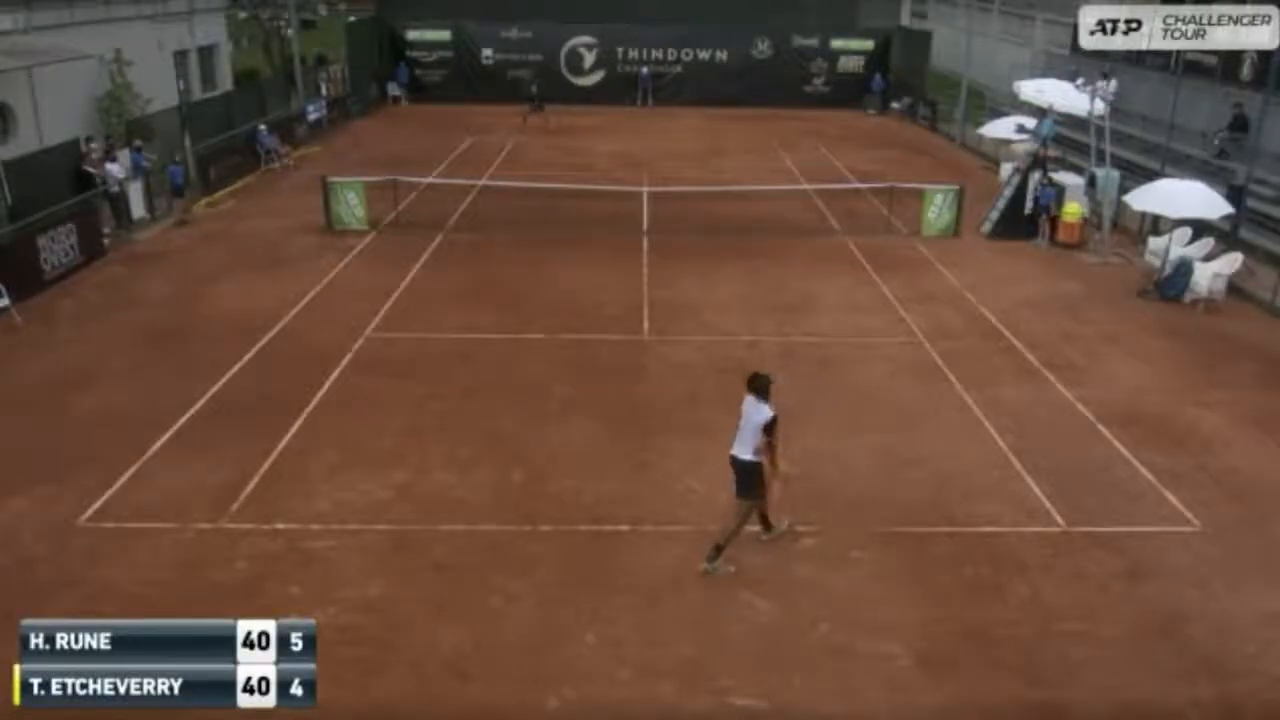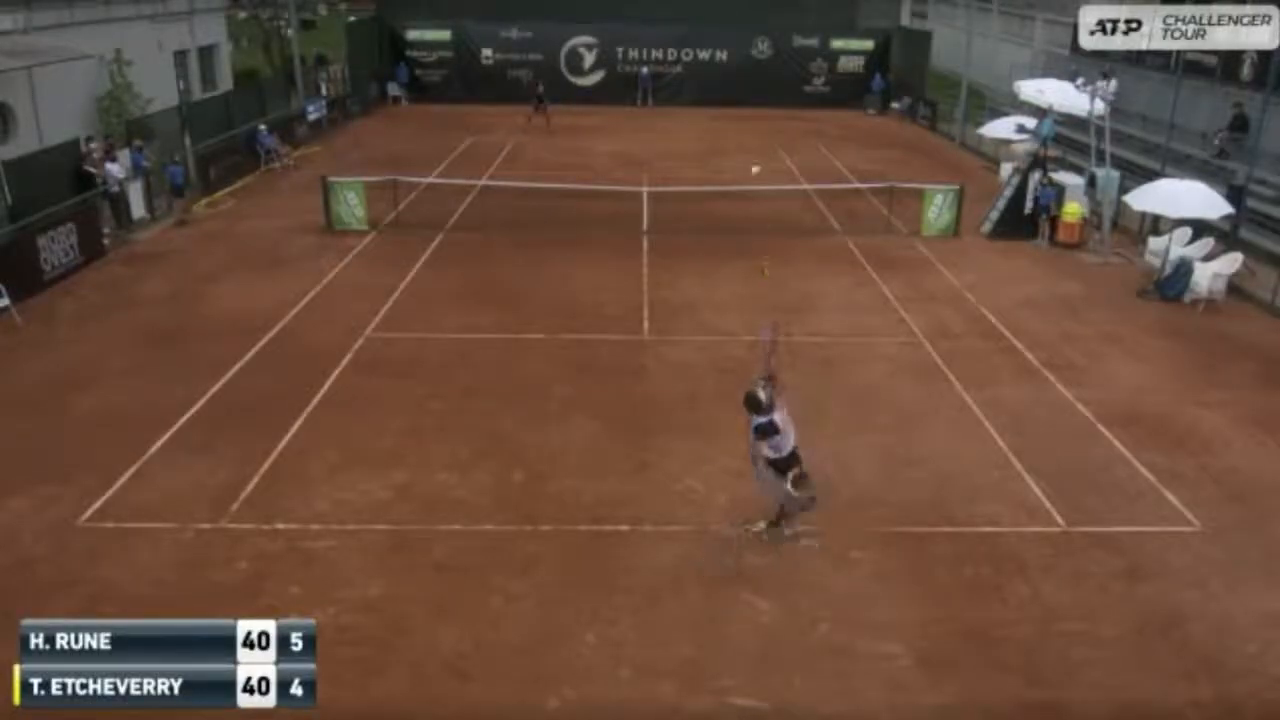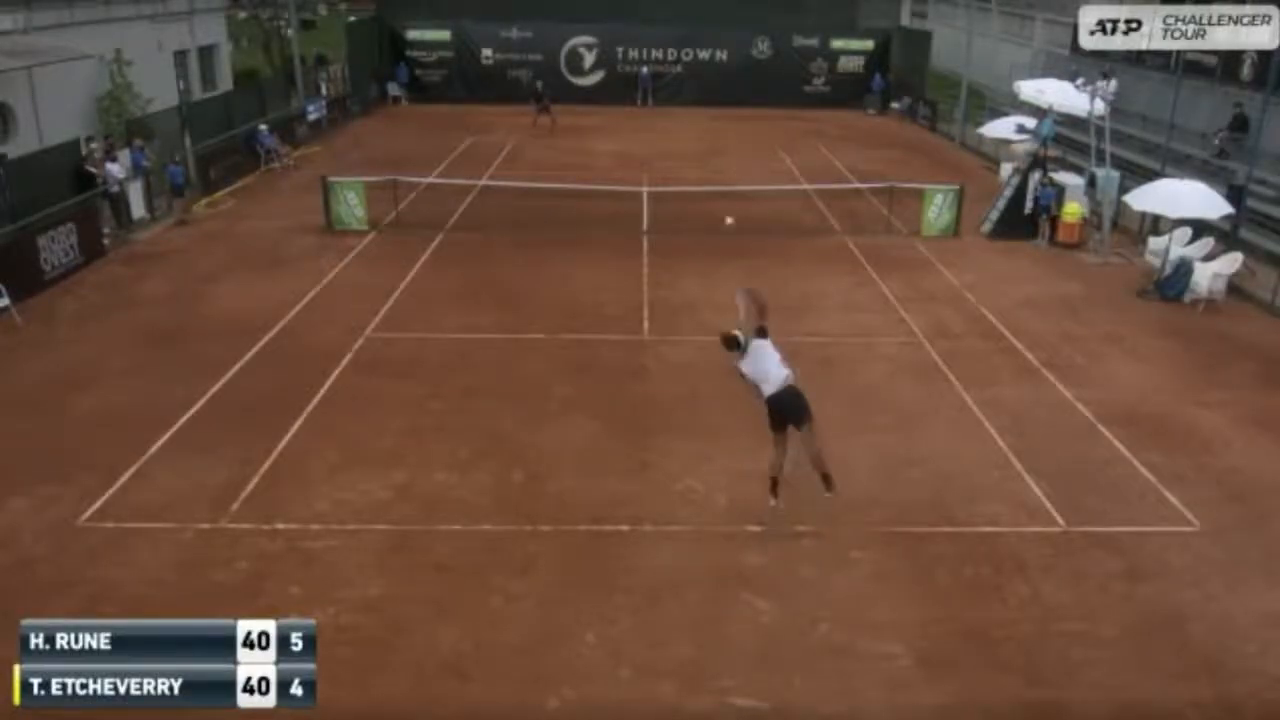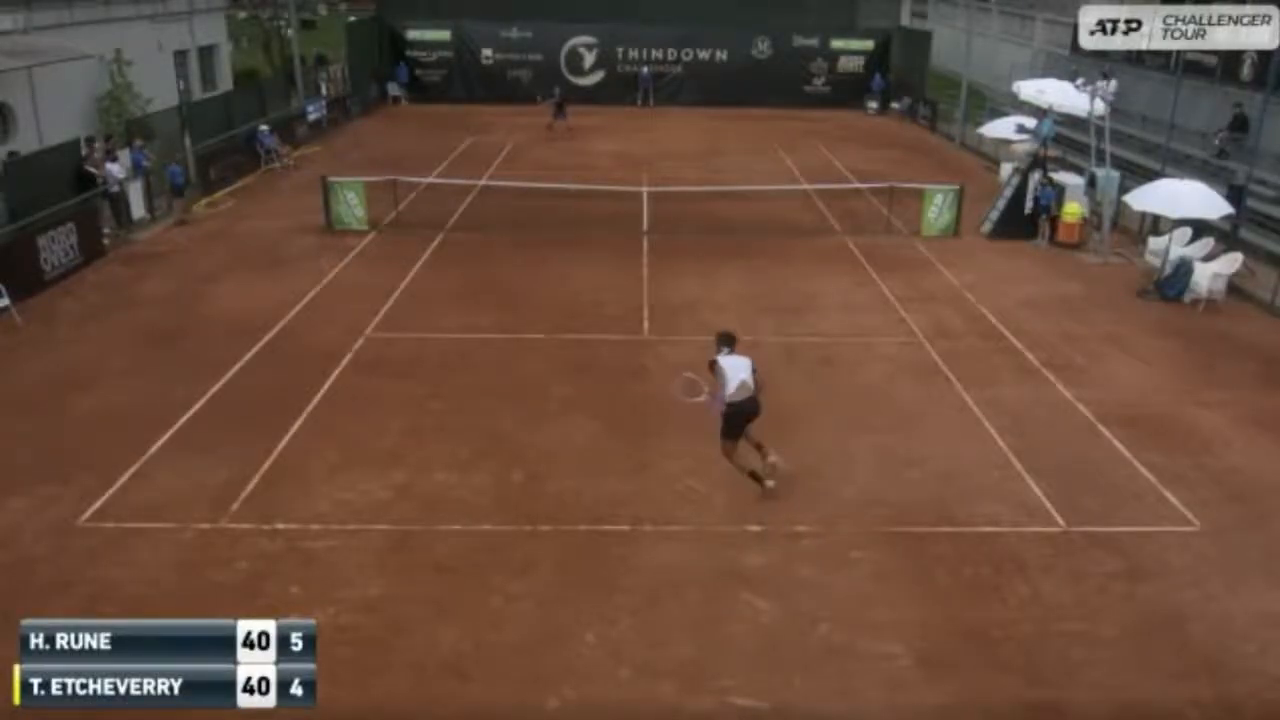
dt=0.5s
person 1, frame 1
left shoulder: (748, 399)
right shoulder: (768, 416)
right elbow: (770, 447)
right wrist: (775, 470)
left hip: (738, 456)
right hip: (749, 463)
left knee: (761, 490)
right knee: (742, 514)
left ankle: (768, 528)
right ankle: (712, 559)
person 1, frame 2
left shoulder: (764, 388)
right shoulder: (760, 425)
left elbow: (769, 371)
right elbow: (756, 456)
left wrist: (770, 345)
right wrist: (763, 477)
left hip: (788, 452)
right hip: (781, 460)
left knee: (800, 492)
right knee: (806, 500)
left ankle: (778, 521)
right ankle: (770, 525)
person 1, frame 3
left shoulder: (742, 366)
right shoulder: (757, 341)
left elbow: (759, 389)
right elbow: (761, 311)
left hip: (774, 402)
right hip: (788, 393)
left knee: (779, 448)
right knee: (810, 441)
left ankle: (774, 494)
right ankle: (827, 484)
person 1, frame 4
left shoulder: (716, 362)
right shoulder: (747, 360)
left elbow: (720, 382)
right elbow: (759, 388)
left wrist: (722, 404)
left hip: (734, 409)
right hip: (752, 404)
left knee: (729, 452)
right knee: (739, 428)
left ankle: (763, 482)
right ankle: (766, 454)
